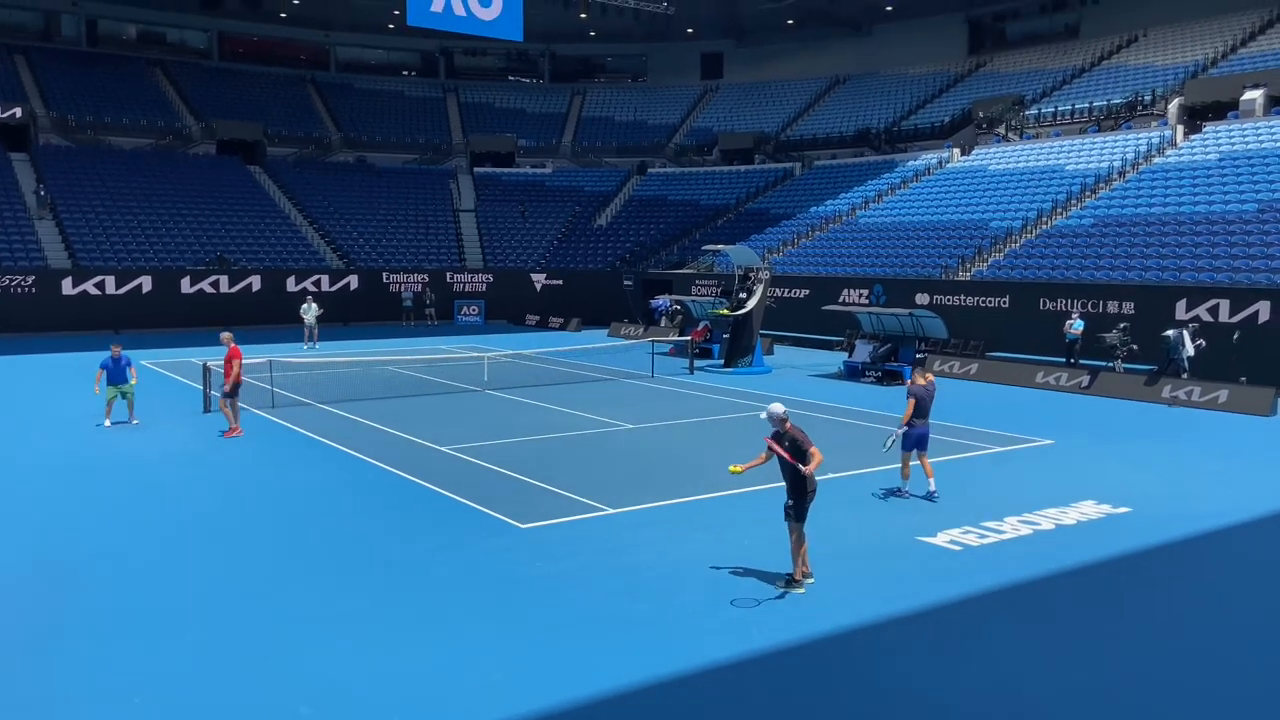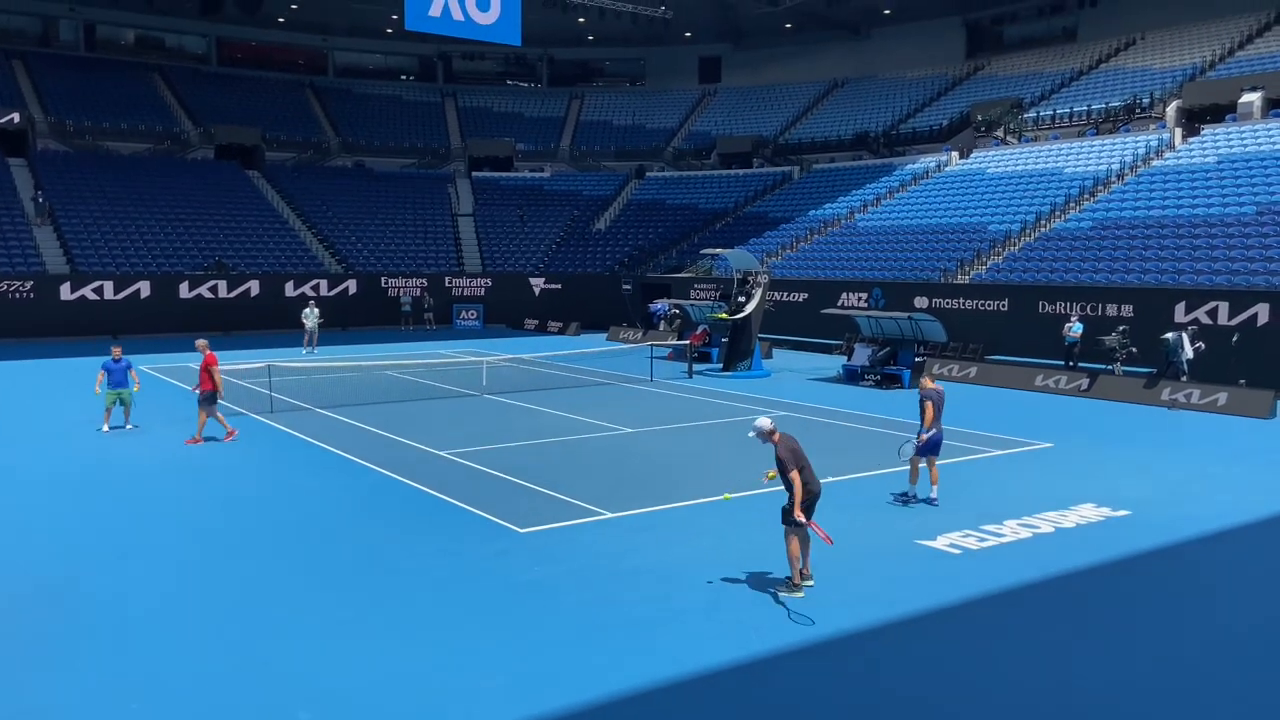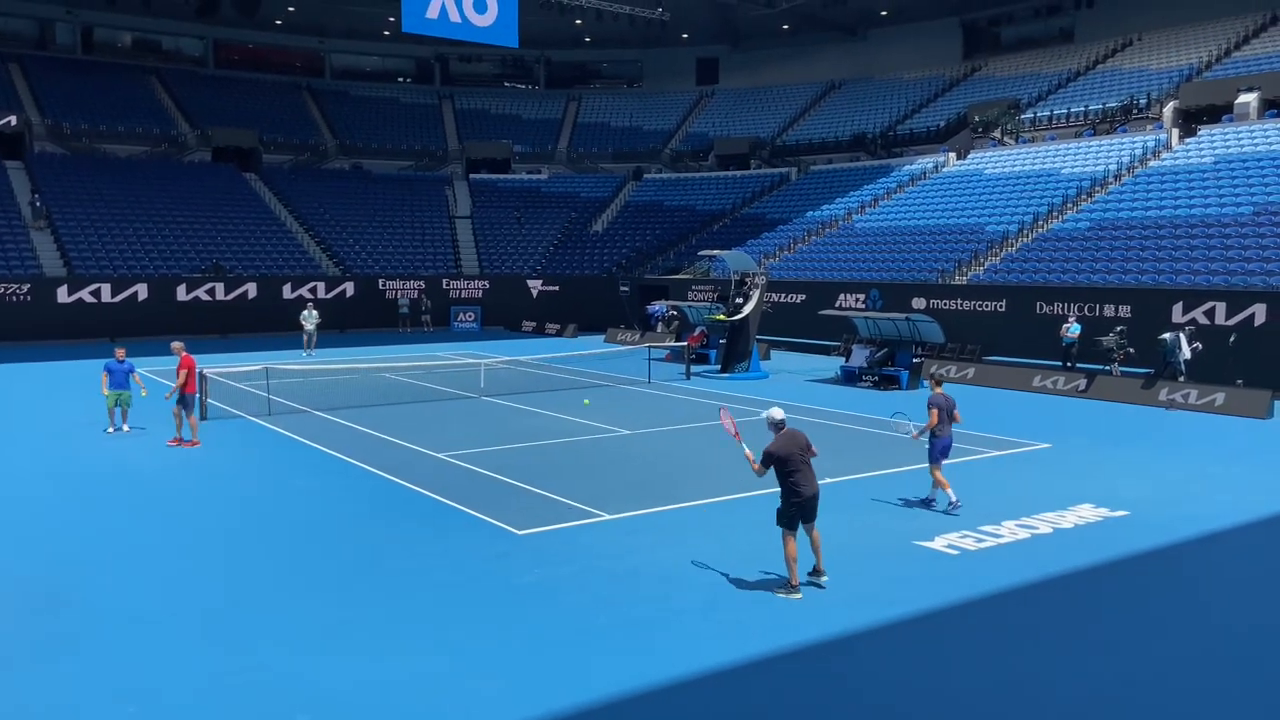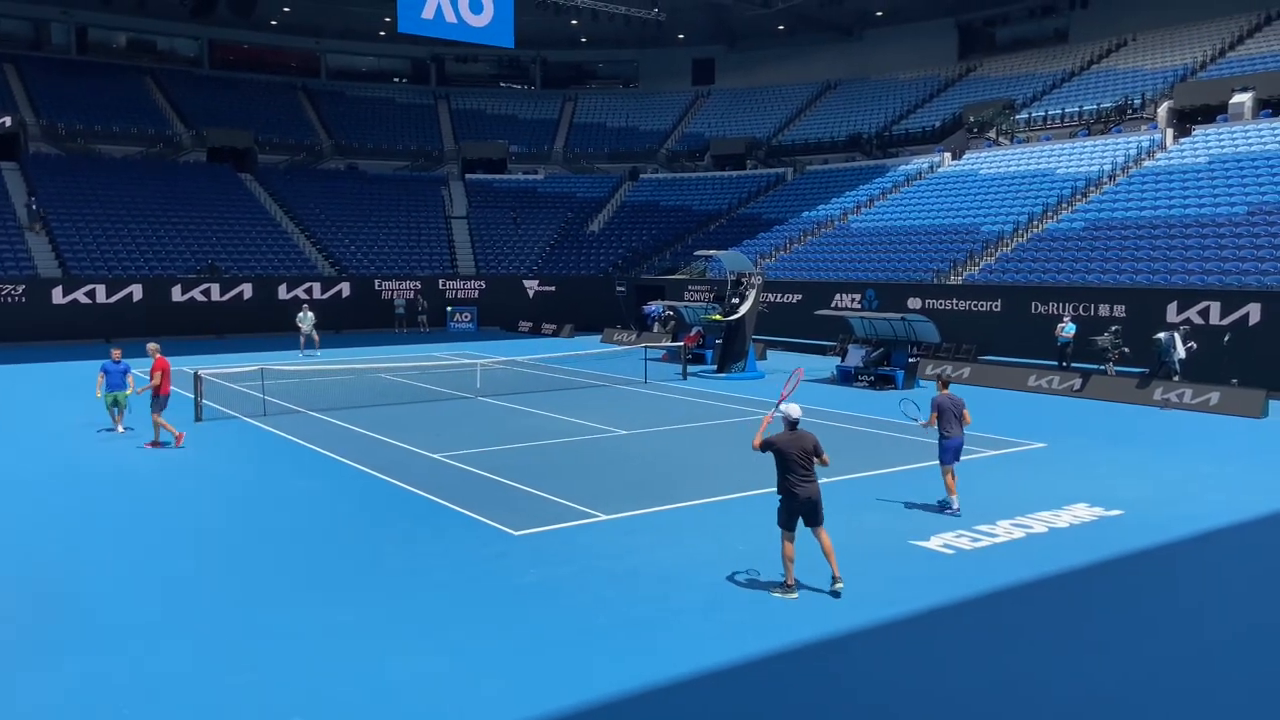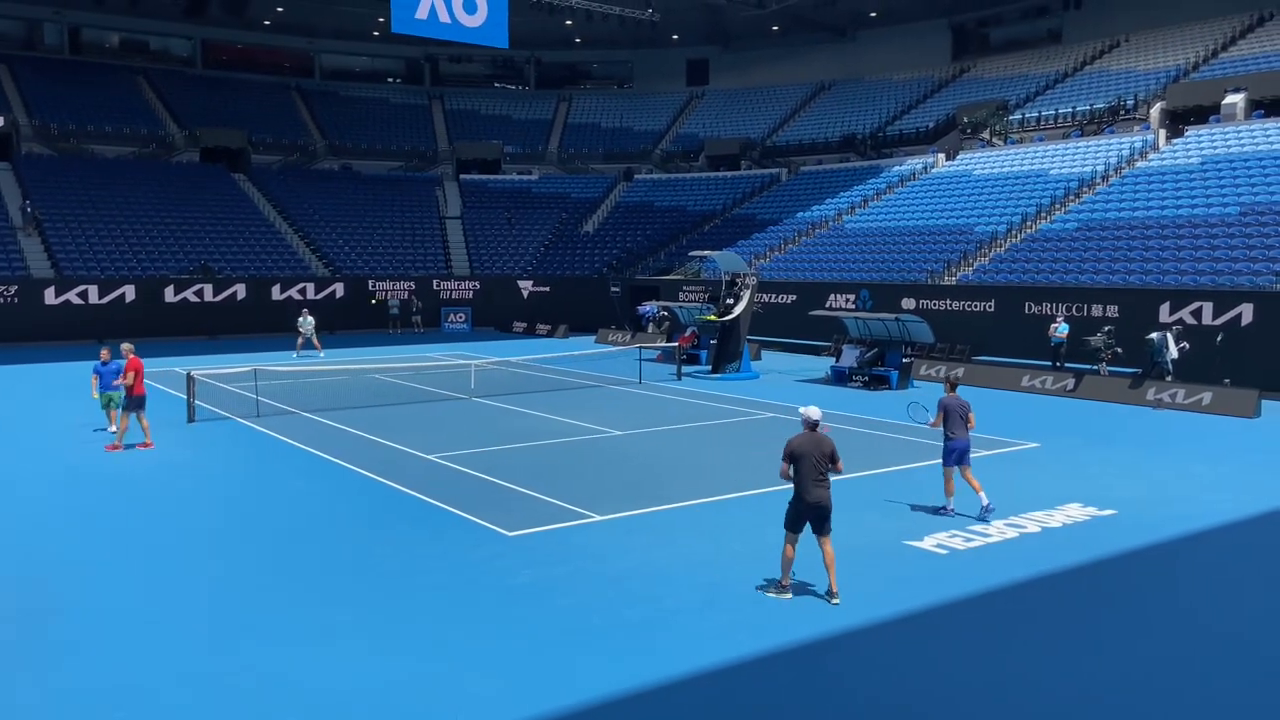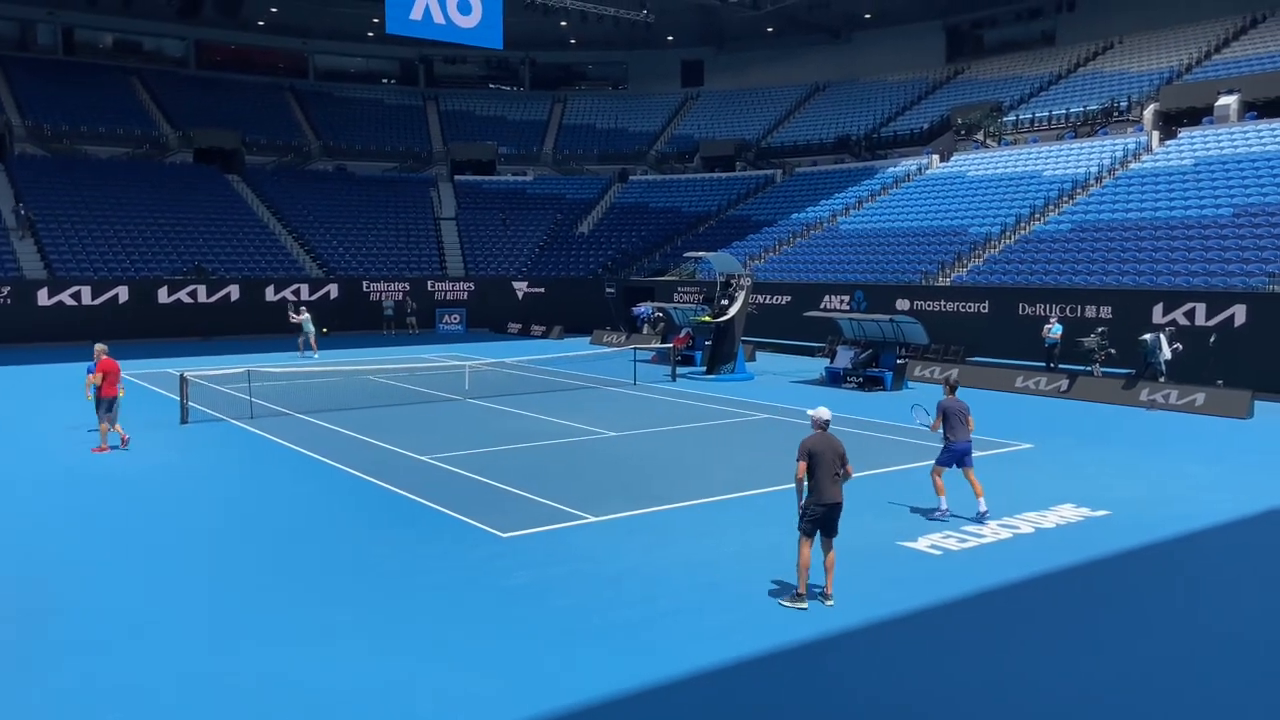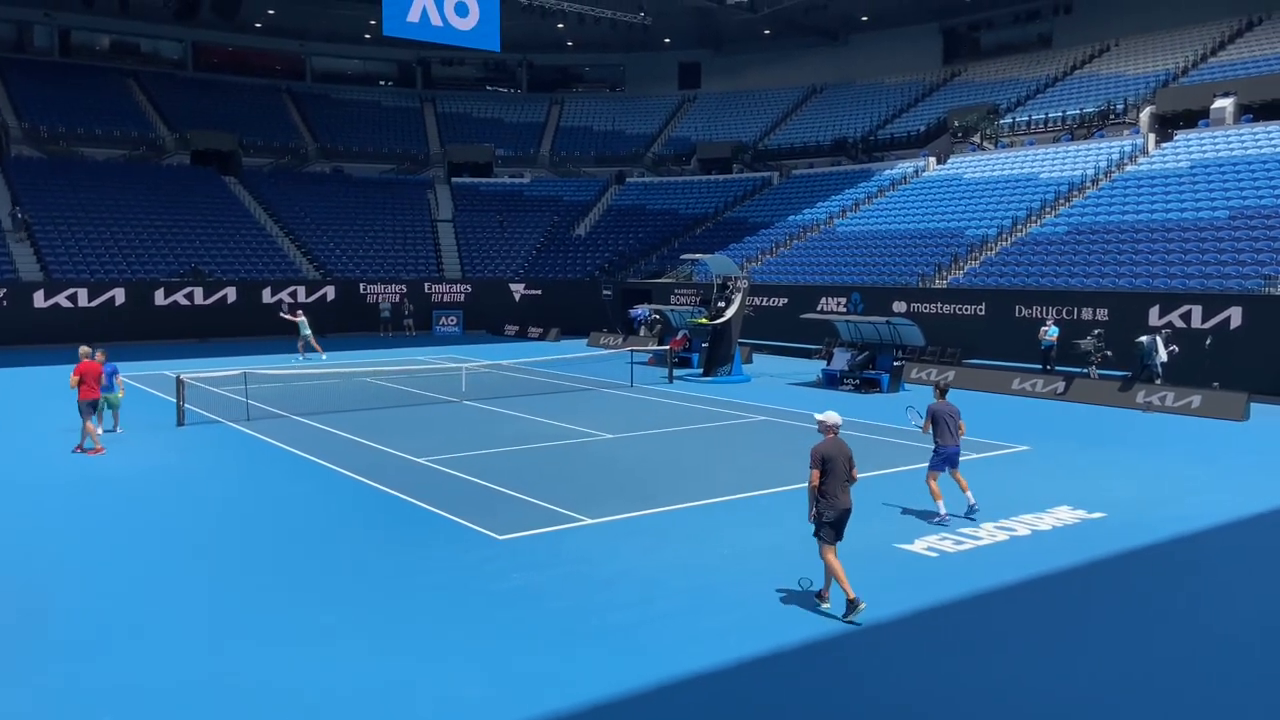
dt=0.3s
person 1, frame 1
left shoulder: (796, 435)
right shoulder: (777, 435)
left elbow: (818, 455)
right elbow: (767, 455)
left wrist: (811, 467)
right wrist: (745, 467)
left hip: (802, 490)
right hip: (794, 489)
left knee: (795, 531)
right knee: (797, 529)
left ankle: (797, 581)
right ankle: (806, 571)
person 1, frame 2
left shoulder: (782, 452)
right shoulder: (785, 438)
left elbow: (796, 481)
left wrist: (797, 508)
right wrist: (777, 471)
left hip: (804, 493)
right hip: (814, 489)
left knee: (791, 535)
right knee: (802, 531)
left ankle: (795, 585)
right ankle: (806, 574)
person 1, frame 3
left shoulder: (772, 450)
right shoulder: (799, 435)
left elbow: (759, 472)
right elbow: (814, 453)
left wrist: (750, 459)
left hip: (795, 497)
right hip: (813, 491)
left knee: (789, 537)
right knee: (810, 528)
left ankle: (793, 586)
right ankle: (819, 571)
person 1, frame 4
left shoulder: (775, 440)
right shoulder: (810, 438)
left elbow: (755, 446)
right elbow: (825, 462)
left wrist: (764, 424)
left hip: (791, 497)
right hip: (813, 493)
left knee: (787, 539)
right knee: (820, 533)
left ankle: (789, 585)
right ankle: (836, 577)
person 1, frame 5
left shoulder: (793, 443)
right shoulder: (828, 442)
left elbow: (783, 474)
right elbow: (839, 469)
left hip: (802, 500)
right hip: (824, 500)
left knee: (790, 541)
right knee: (825, 543)
left ankle: (784, 585)
right ankle: (833, 591)
person 1, frame 6
left shoulder: (807, 443)
right shoulder: (837, 443)
left elbow: (800, 476)
right elbow: (848, 473)
left wrist: (799, 500)
left hip: (816, 502)
right hip: (836, 502)
left knee: (805, 545)
right knee: (827, 546)
left ankle: (800, 594)
right ankle: (828, 592)
person 1, frame 7
left shoulder: (819, 449)
right shoulder: (845, 447)
left elbow: (813, 483)
right elbow: (853, 477)
left wrist: (811, 508)
left hip: (828, 508)
right hip: (845, 506)
left knee: (827, 554)
right knee: (832, 551)
left ankle: (853, 599)
right ankle: (824, 594)
